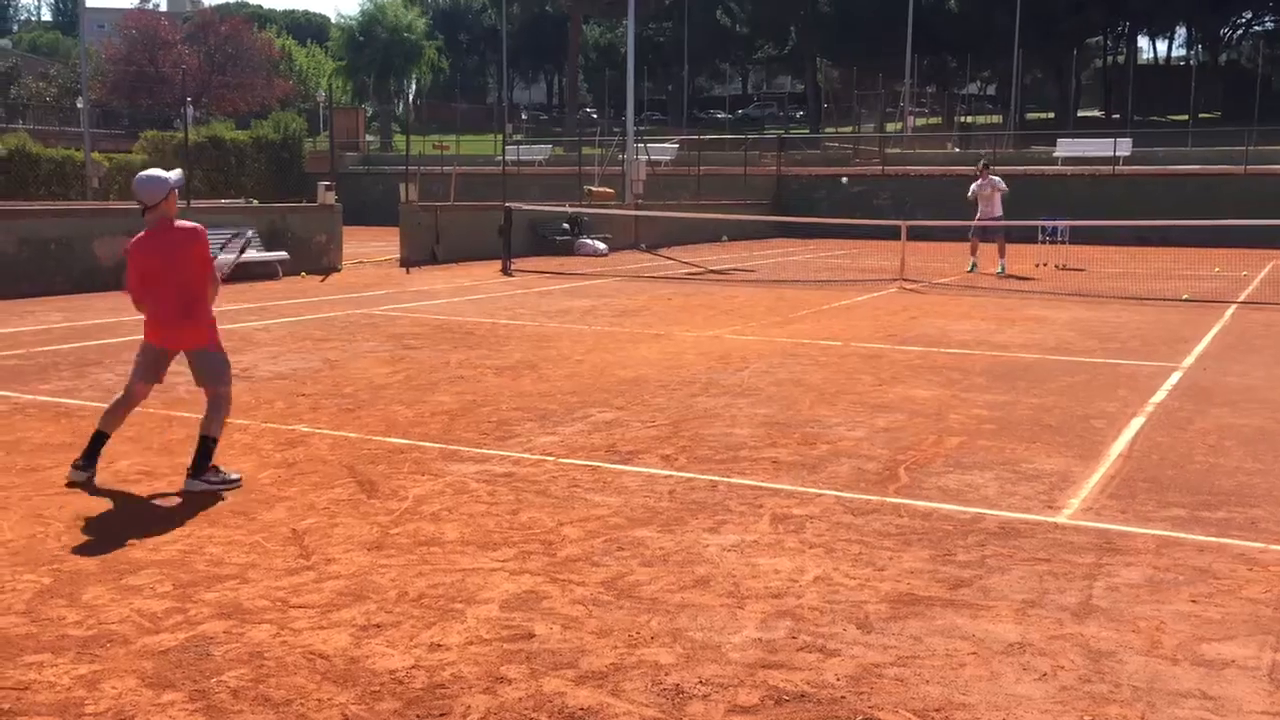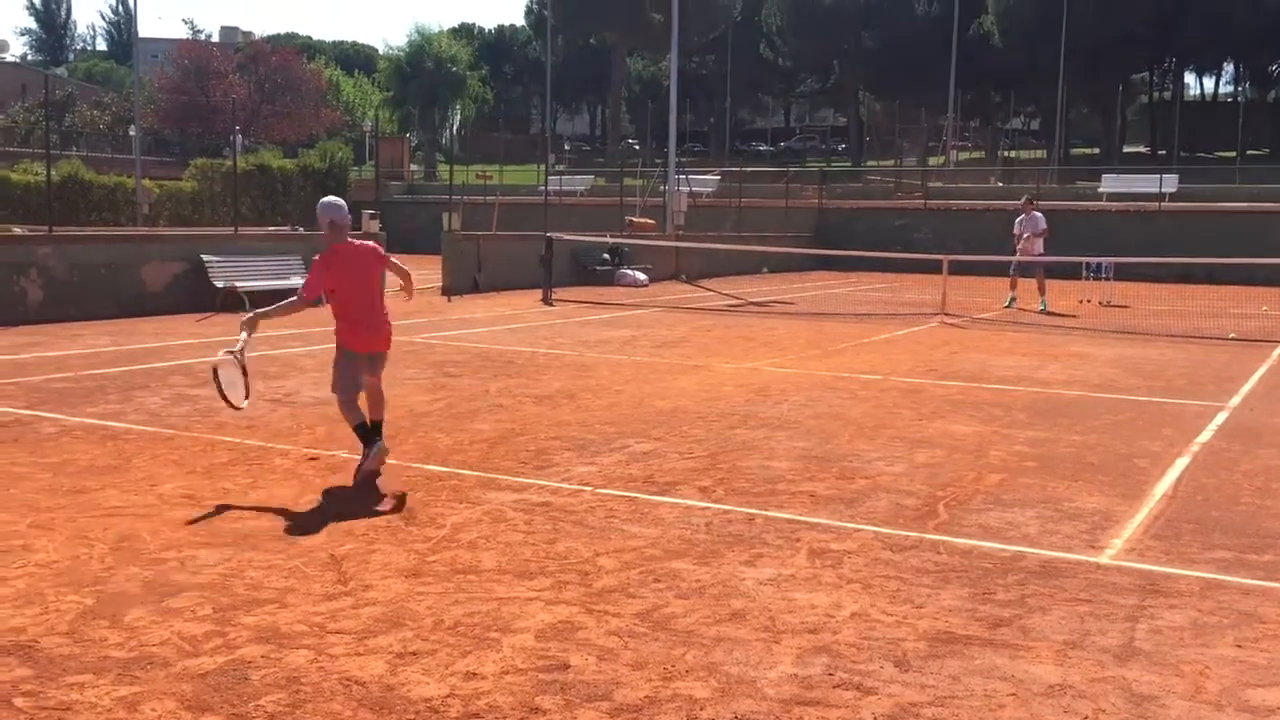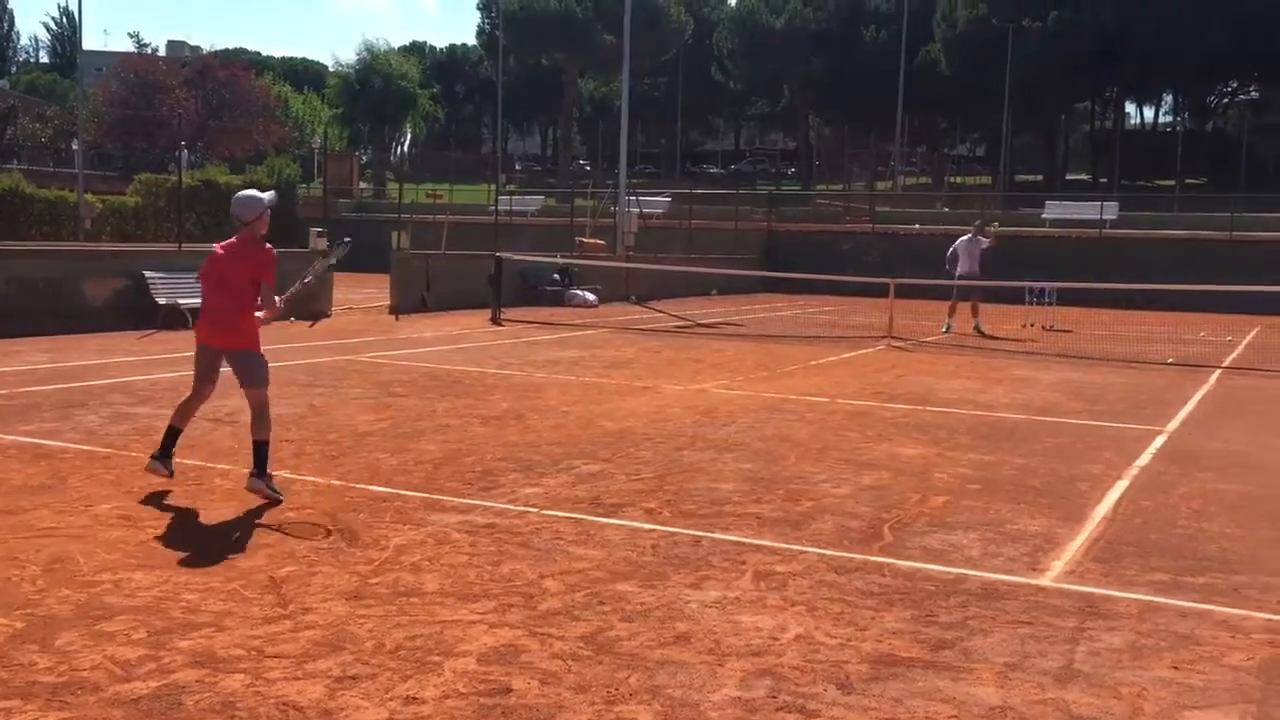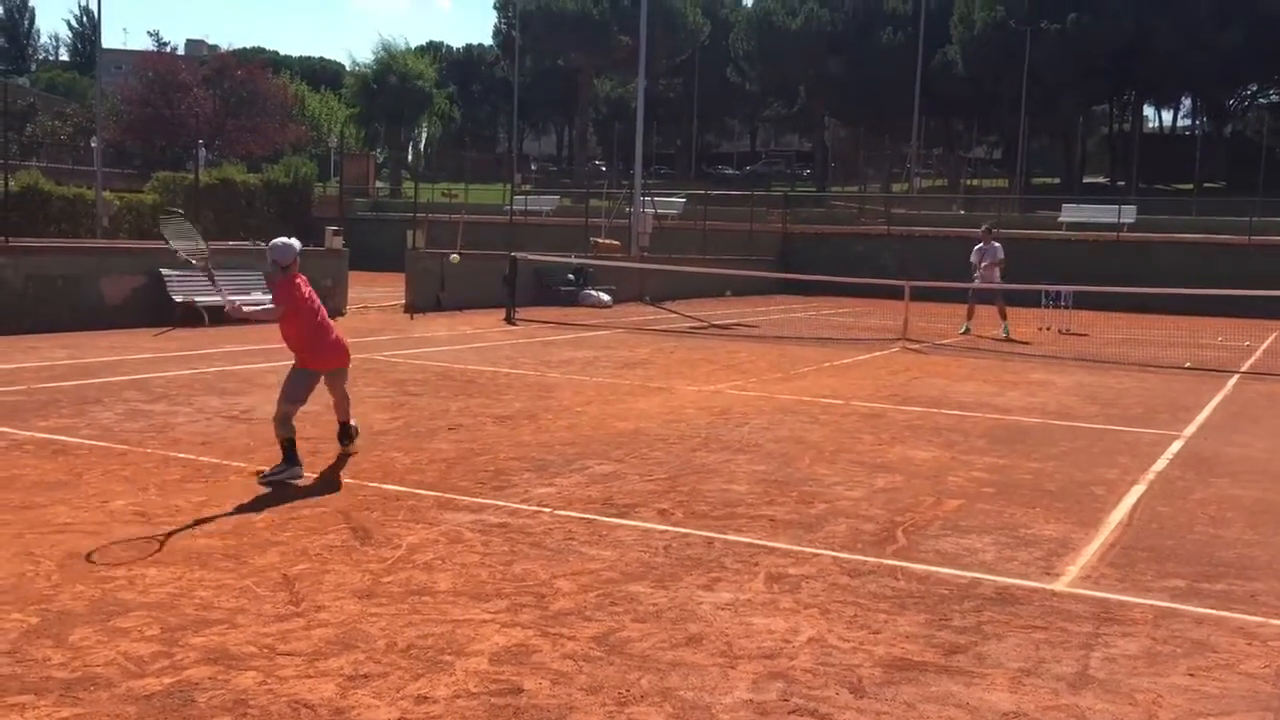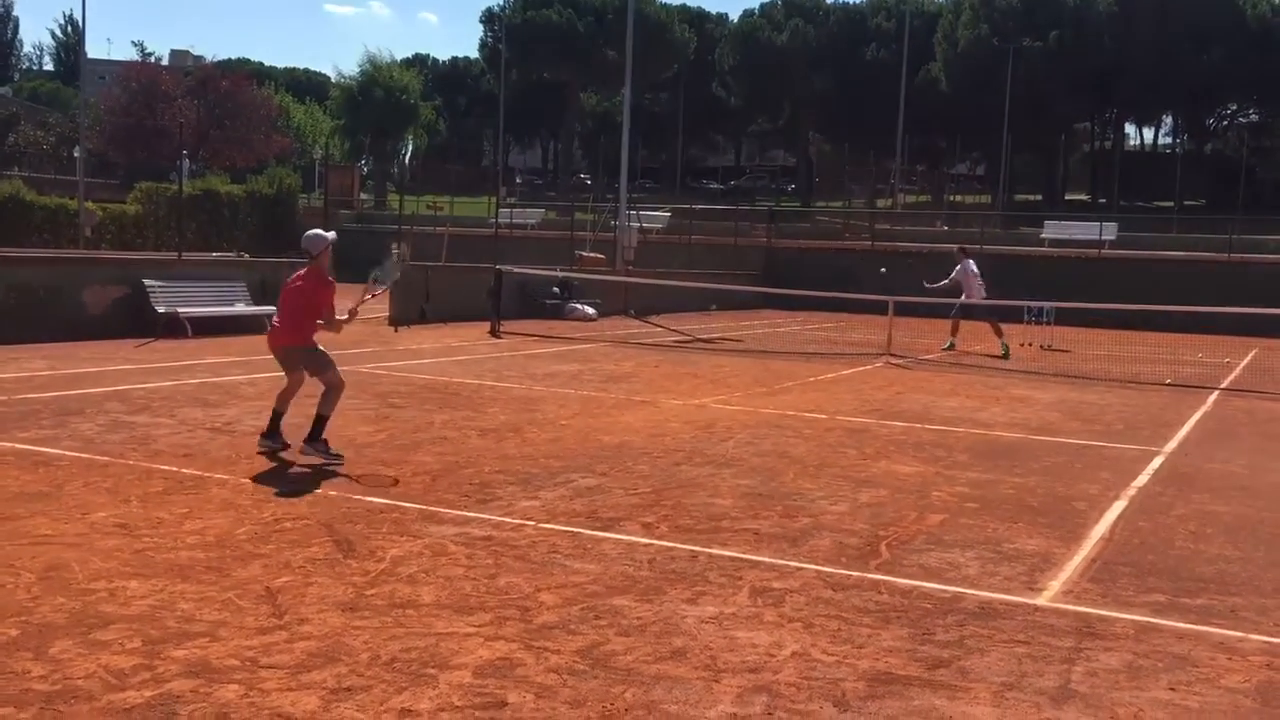
dt=1s
person 1, frame 1
left shoulder: (136, 246)
right shoulder: (194, 233)
left elbow: (138, 300)
right elbow: (212, 283)
left hip: (159, 329)
right hip: (199, 329)
left knee: (131, 396)
right knee: (220, 398)
left ankle: (87, 460)
right ankle: (201, 470)
person 1, frame 2
left shoulder: (324, 261)
right shoulder: (369, 249)
left elbow: (302, 303)
right elbow: (402, 272)
left wrist: (260, 316)
right wrist: (407, 287)
left hip: (353, 339)
right hip: (381, 333)
left knee: (346, 399)
right knee: (373, 383)
left ankle: (372, 445)
right ankle: (374, 441)
person 1, frame 3
left shoulder: (218, 251)
right shoulder: (263, 252)
left elbow: (212, 293)
right elbow: (266, 301)
right wrist: (271, 310)
left hip: (209, 330)
right hip: (240, 334)
left knee: (199, 393)
right knee: (259, 403)
left ankle: (163, 455)
right ankle: (260, 472)
person 1, frame 4
left shoulder: (284, 288)
right shoulder: (300, 281)
left elbow: (278, 311)
left wrist: (244, 311)
left hip: (312, 357)
right hip: (338, 350)
left knee: (283, 414)
right knee: (337, 390)
left ankle: (290, 462)
right ankle: (346, 438)
person 1, frame 5
left shoulder: (296, 278)
right shoulder: (325, 282)
right elbow: (329, 321)
left wrist: (326, 325)
right wrist: (347, 319)
left hip: (277, 337)
right hip: (297, 340)
left knee: (295, 381)
right knee: (335, 383)
left ankle: (271, 434)
right ankle: (314, 440)
